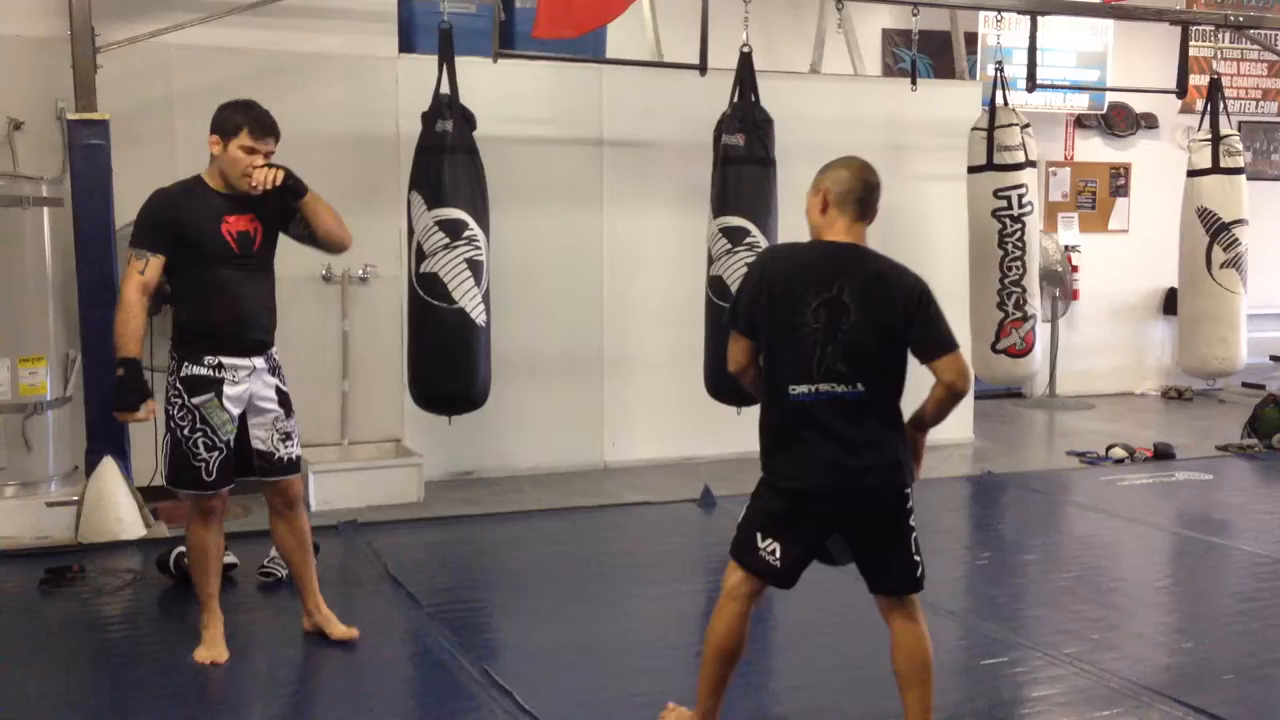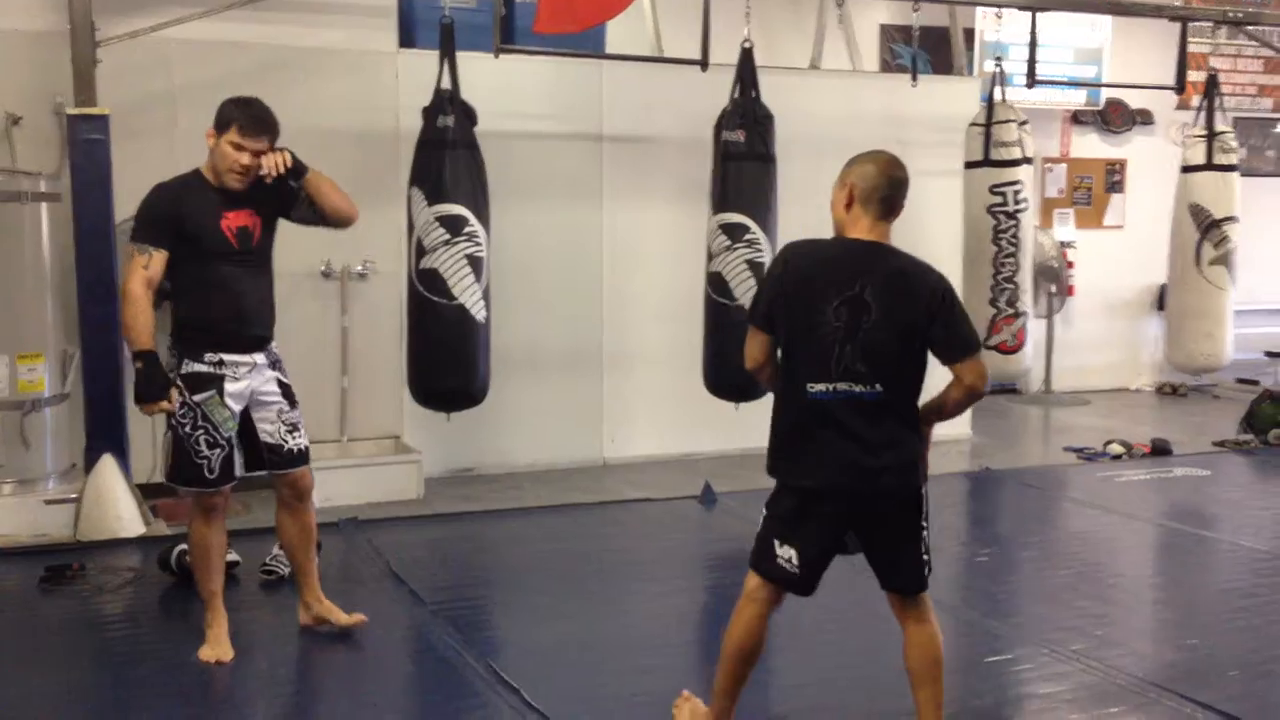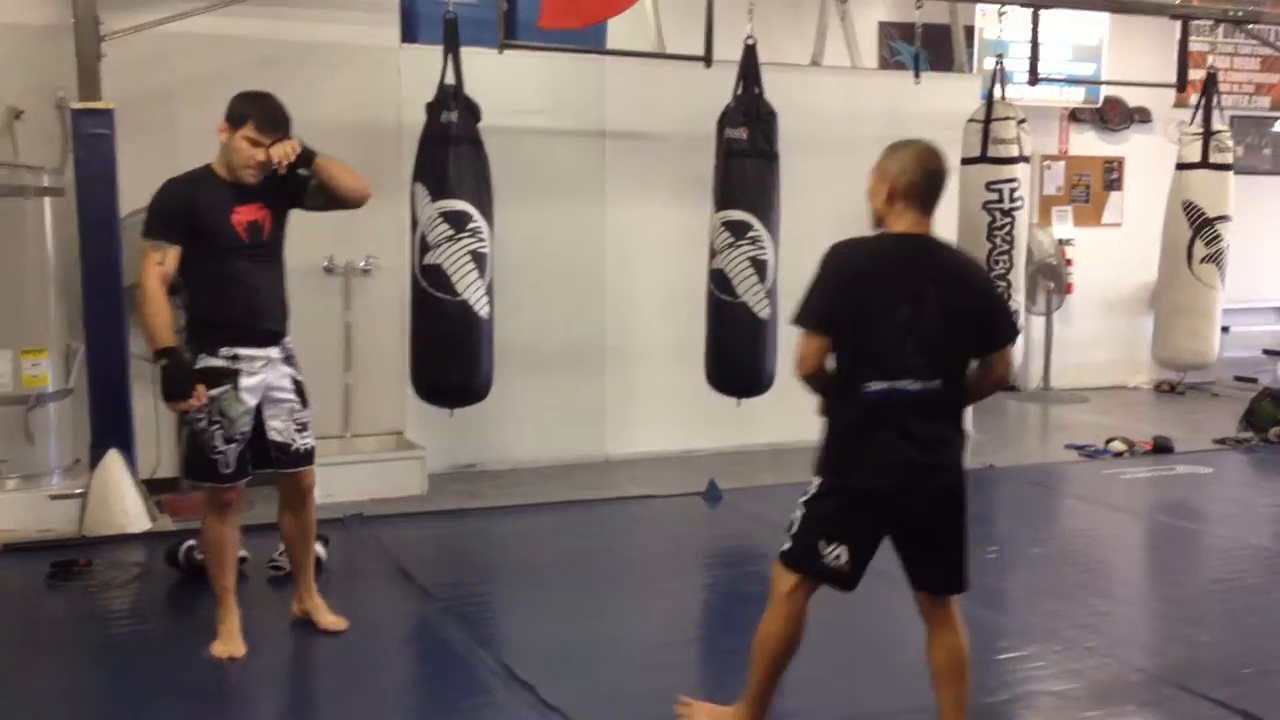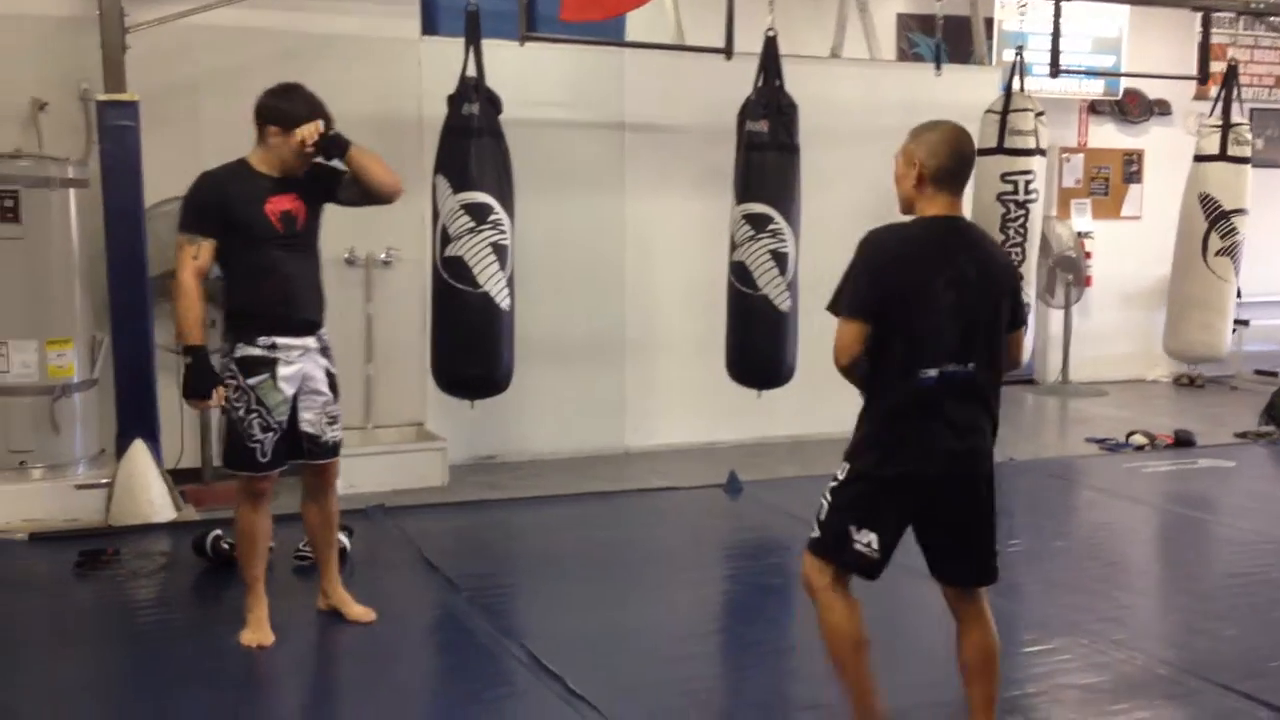
dt=0.2s
person 1, frame 1
left shoulder: (772, 267)
right shoulder: (902, 284)
left elbow: (740, 365)
right elbow: (955, 379)
right wrist: (916, 428)
left hip: (795, 470)
right hip: (879, 472)
left knee: (740, 587)
right knee: (901, 606)
person 1, frame 2
left shoulder: (798, 263)
right shoulder: (926, 283)
left elbow: (757, 360)
right elbow: (972, 382)
left hip: (811, 467)
right hip: (893, 471)
left knee: (761, 592)
right knee: (912, 606)
person 1, frame 3
left shoulder: (849, 261)
right shoulder: (968, 276)
left elbow: (808, 363)
right elbow: (998, 374)
left hip: (857, 466)
right hip: (936, 470)
left knee: (792, 585)
right knee: (939, 606)
person 1, frame 4
left shoulder: (886, 246)
right shoulder: (996, 259)
left elbow: (848, 354)
right elbow: (1010, 356)
left hip: (889, 451)
right hip: (967, 454)
left knee: (825, 573)
right knee: (967, 596)
person 2, frame 1
left shoulder: (268, 202)
right shoulder: (171, 205)
left elbow: (339, 240)
right elbow: (134, 290)
left wrist: (294, 186)
right wrist: (128, 370)
left hip: (263, 367)
right hip: (202, 372)
left knee: (288, 492)
right knee: (208, 502)
left ankle: (315, 610)
right ankle: (212, 624)
person 2, frame 2
left shoulder: (267, 193)
right shoulder: (171, 199)
left elbow: (345, 215)
right elbow: (139, 285)
left wrist: (299, 170)
right wrist: (146, 363)
left hip: (263, 363)
right hip: (203, 368)
left knee: (297, 482)
right knee: (210, 499)
left ankle: (313, 600)
right ankle: (216, 622)
person 2, frame 3
left shoulder: (276, 187)
right shoulder: (182, 195)
left elbow: (356, 194)
right elbow: (154, 283)
left wrist: (307, 156)
right wrist: (171, 361)
left hip: (277, 357)
right hip: (219, 362)
left knee: (299, 482)
right knee: (224, 495)
left ankle: (306, 595)
right ankle: (228, 618)
person 2, frame 4
left shoulder: (312, 179)
right shoulder: (218, 188)
left elbow: (389, 189)
right elbow: (189, 277)
left wrist: (339, 146)
right wrist: (196, 358)
left hip: (313, 347)
right hip: (256, 353)
left knee: (323, 474)
right knee: (257, 483)
left ankle: (331, 587)
right ankle: (256, 607)
